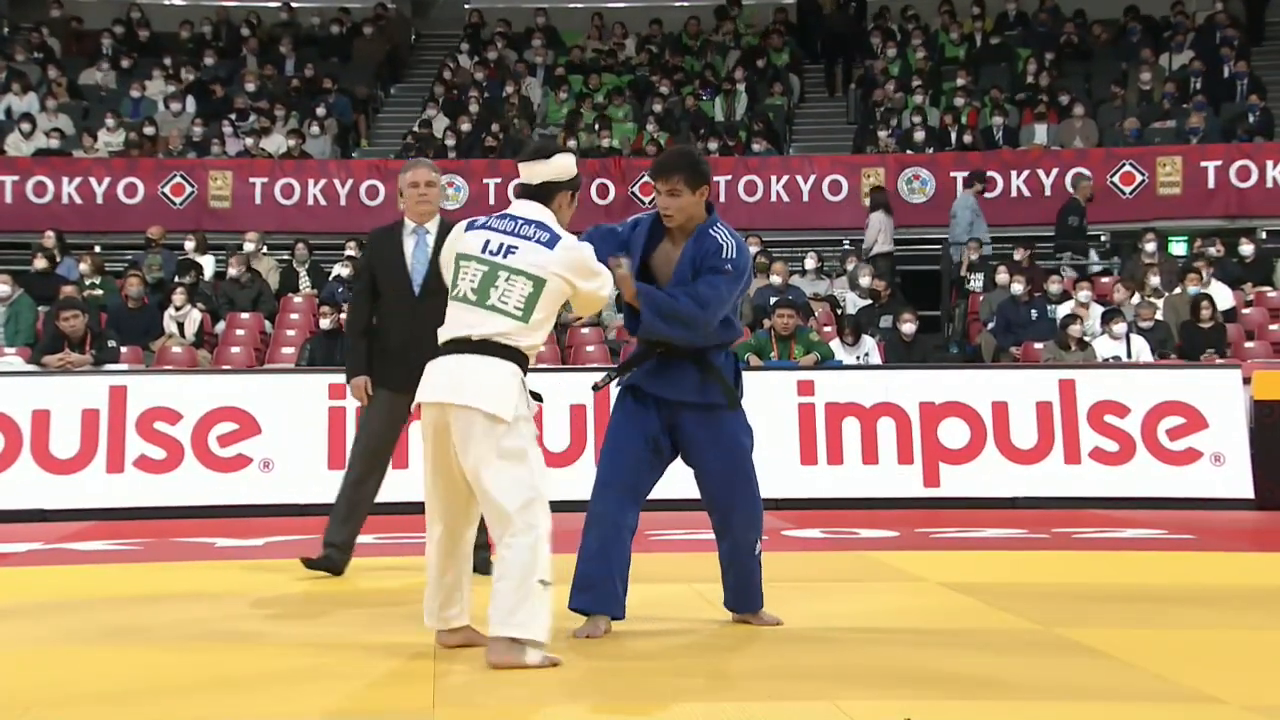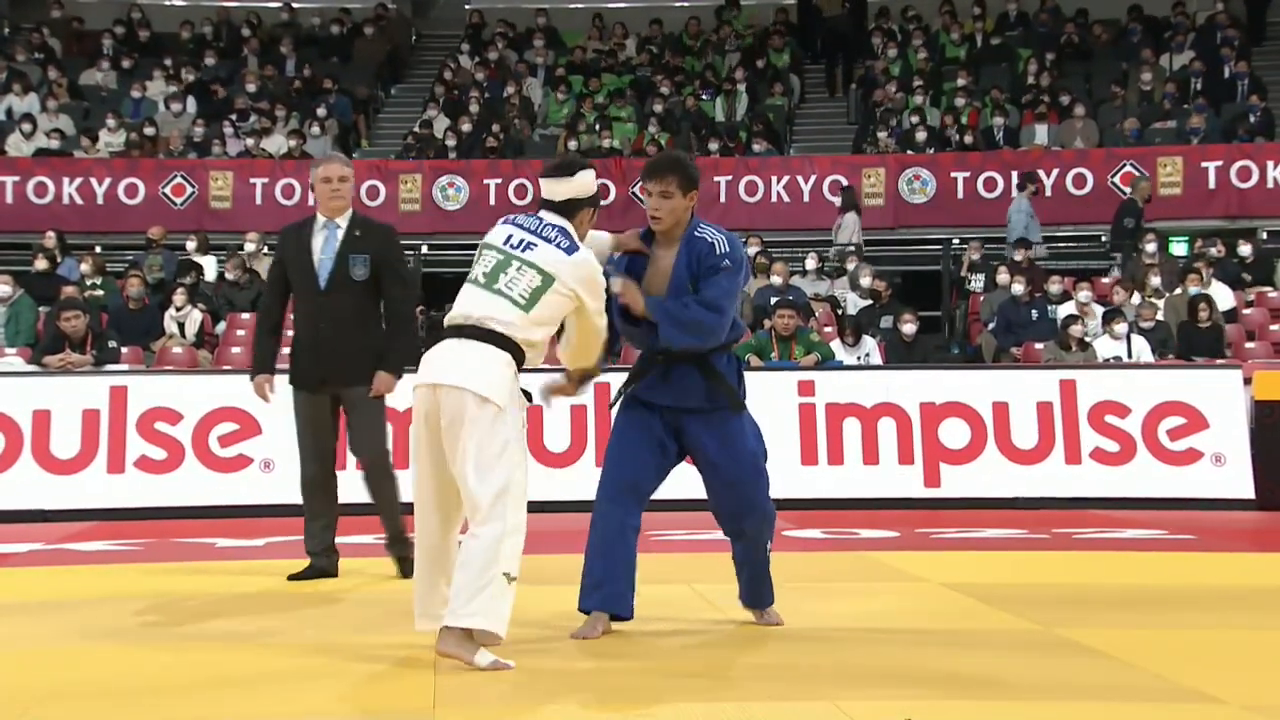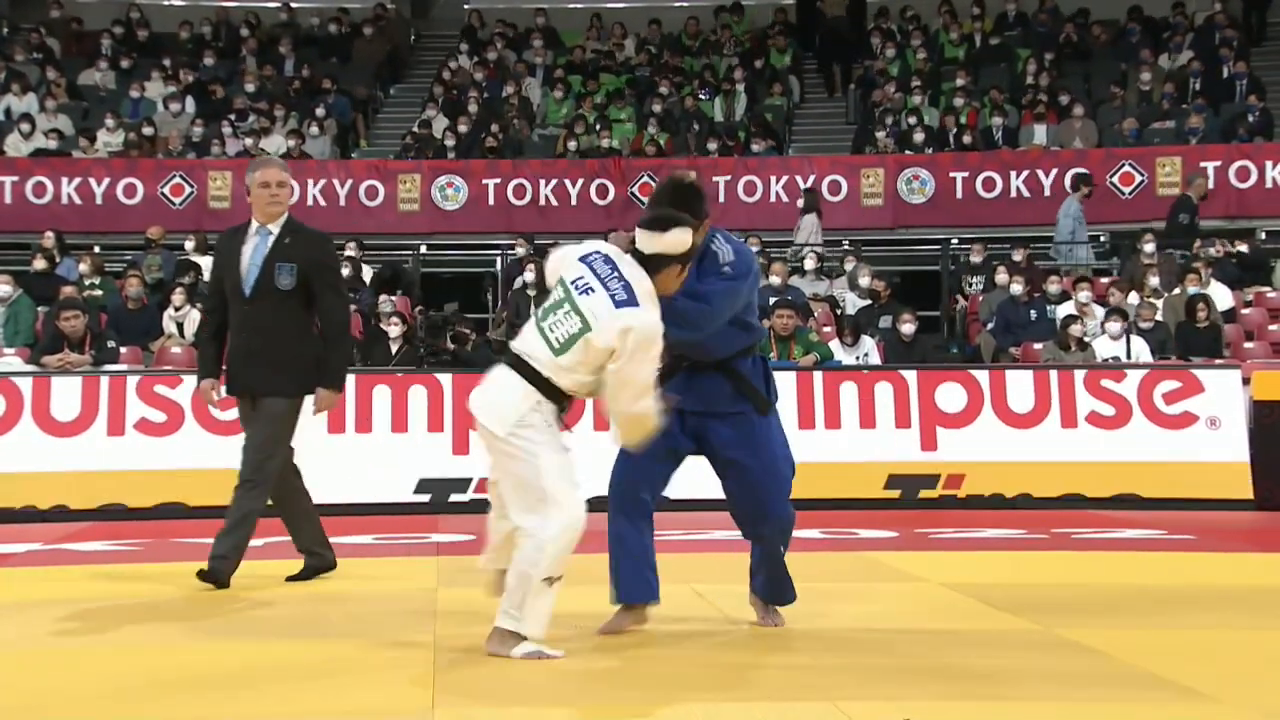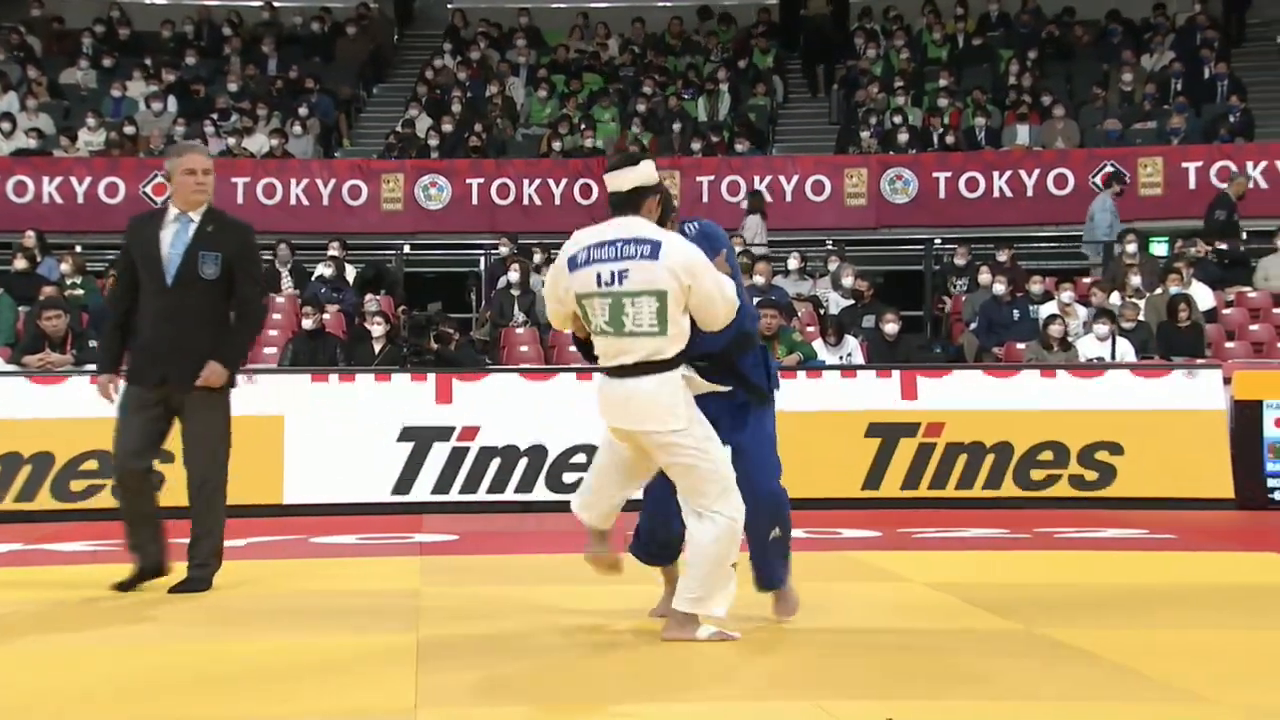
dt=0.4s
person 1, frame 1
left shoulder: (468, 230)
right shoulder: (567, 251)
right elbow: (594, 297)
left hip: (441, 376)
right hip: (492, 384)
left knee: (449, 513)
right knee: (521, 516)
left ankle: (450, 621)
right ankle: (512, 638)
person 1, frame 2
left shoulder: (508, 225)
right shoulder: (583, 265)
right elbow: (586, 345)
left wrist: (613, 243)
right wrist: (575, 375)
left hip: (438, 362)
right hip: (486, 372)
left knee: (440, 509)
right knee: (495, 508)
left ankle: (445, 619)
right ankle: (463, 629)
person 1, frame 3
left shoulder: (595, 254)
right shoulder: (641, 322)
left elbow: (556, 266)
right elbow: (630, 406)
right wrist: (640, 434)
left hip: (500, 390)
right hip: (521, 409)
left knee: (522, 499)
right knee: (556, 517)
left ankle: (505, 565)
right ankle: (511, 632)
person 1, frame 4
left shoulder: (572, 255)
right shoulder: (678, 251)
left elbow: (561, 316)
right elbow: (717, 314)
right wrist: (722, 278)
left hip: (614, 394)
right hip: (663, 398)
left knee: (620, 453)
right knee: (719, 507)
left ankle: (597, 530)
right ankle: (686, 616)
person 2, frame 1
left shoulder: (727, 251)
right shoulder: (642, 229)
left elbow: (696, 317)
right elbow: (594, 246)
left wrist: (637, 296)
left hip: (705, 383)
right hip: (647, 377)
left knee: (736, 499)
right knee: (613, 493)
left ankle: (746, 603)
right ankle: (600, 608)
person 2, frame 2
left shoulder: (721, 250)
right shoulder: (635, 249)
left elbow: (710, 324)
right elbow: (608, 309)
left wrist: (646, 309)
left hip: (710, 388)
right hip: (651, 386)
left knee: (748, 500)
right knee: (618, 495)
left ankle: (757, 598)
right ankle: (603, 609)
person 2, frame 3
left shoulder: (733, 261)
left elbow: (698, 319)
left hip: (736, 393)
right hip: (679, 385)
left knee: (770, 506)
right knee: (628, 488)
left ankle: (765, 595)
right ankle: (634, 600)
person 2, frame 4
left shoulder: (705, 239)
left hip: (740, 378)
left knee: (757, 488)
right knee: (664, 490)
left ankle: (775, 581)
right ankle: (672, 581)
person 3, frame 1
right shoulder: (378, 242)
right elbow: (359, 311)
right wrist: (357, 368)
right hip: (390, 372)
right knee: (365, 460)
left ankle: (477, 552)
right ankle: (336, 551)
person 3, frame 2
left shoulder: (379, 237)
right shoulder: (291, 237)
left elbow: (401, 308)
right elbow: (271, 308)
left wrist: (391, 365)
right wrist: (262, 365)
left hip: (362, 368)
right hip: (310, 370)
left knee: (373, 457)
right knee: (315, 468)
left ankle: (399, 542)
right ankle: (322, 556)
person 3, frame 3
left shoulder: (312, 244)
right shoulder: (229, 242)
left elbow: (335, 318)
right elbow: (214, 312)
left wrist: (331, 380)
right wrist: (208, 371)
left hip: (286, 377)
right hip: (245, 376)
left knee: (257, 470)
right knee: (277, 468)
left ankle: (223, 561)
right ankle: (318, 553)
person 3, frame 4
left shoulder: (235, 234)
right shoulder: (141, 227)
left elbow: (253, 309)
right elbow: (121, 301)
left wrist: (226, 361)
right wrist: (108, 363)
left hip: (204, 372)
right hip: (148, 370)
left knee: (206, 473)
right knee: (128, 462)
left ankle: (202, 566)
right ankle: (150, 556)
